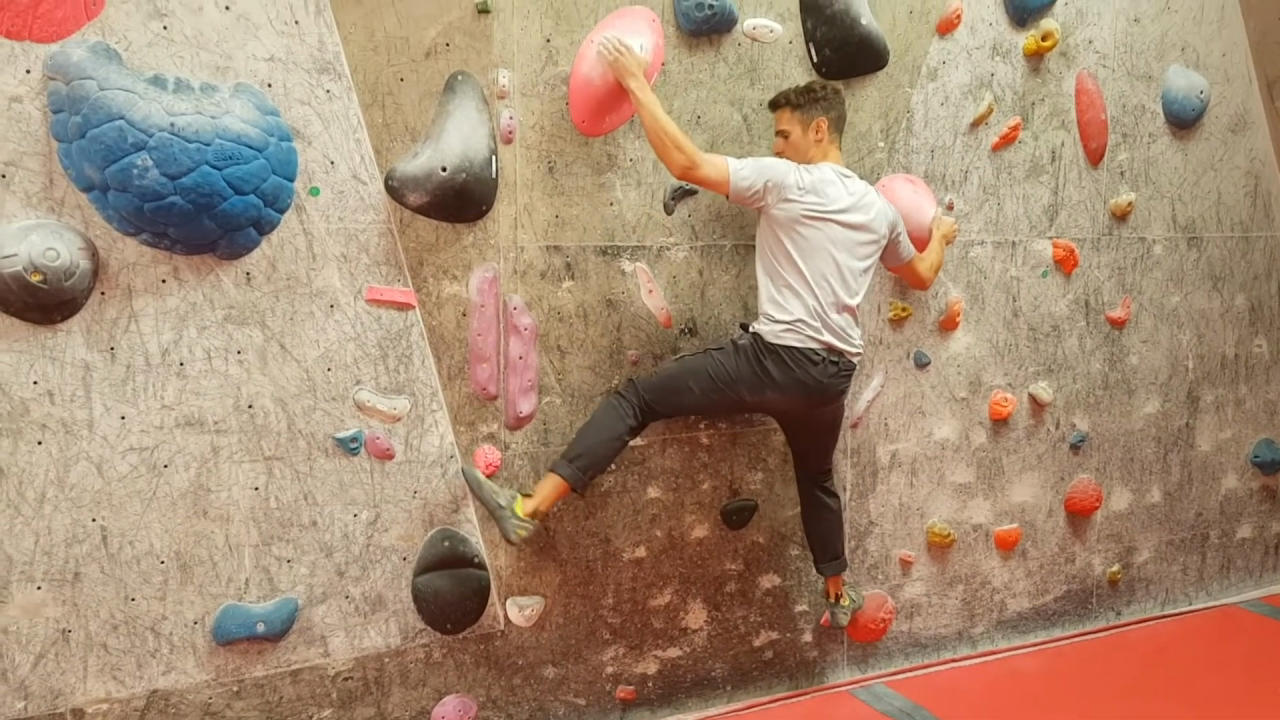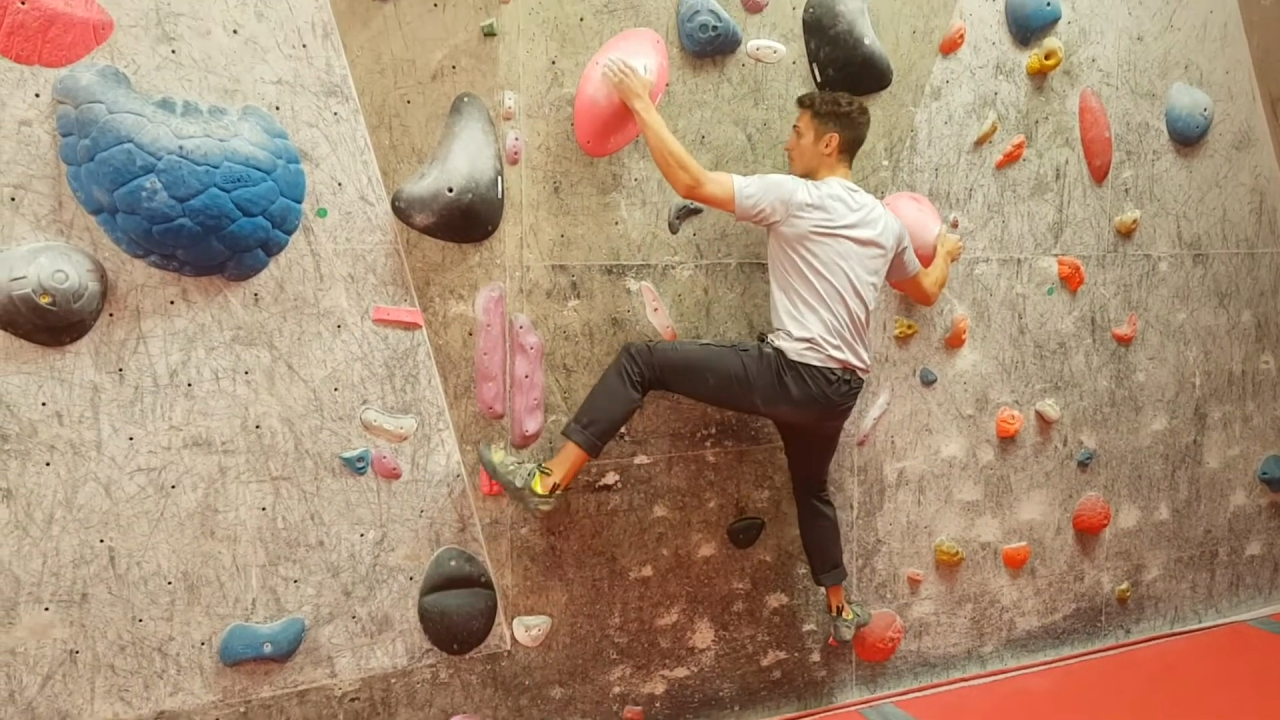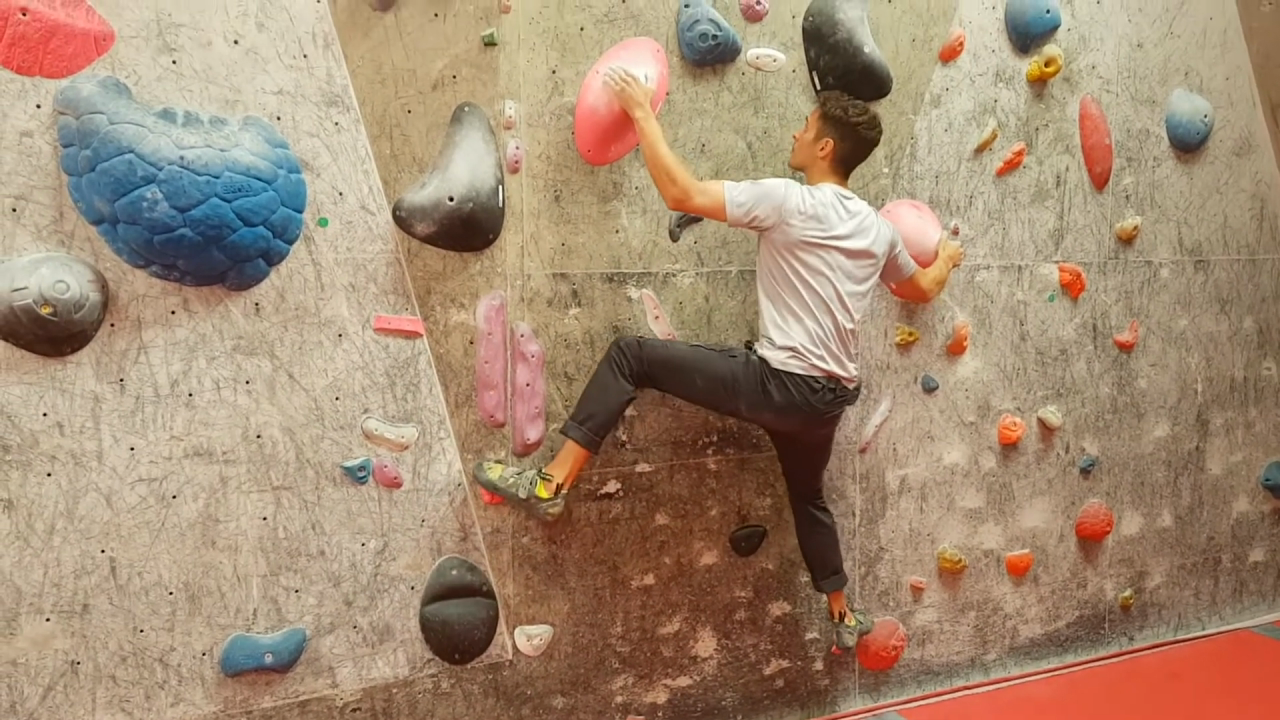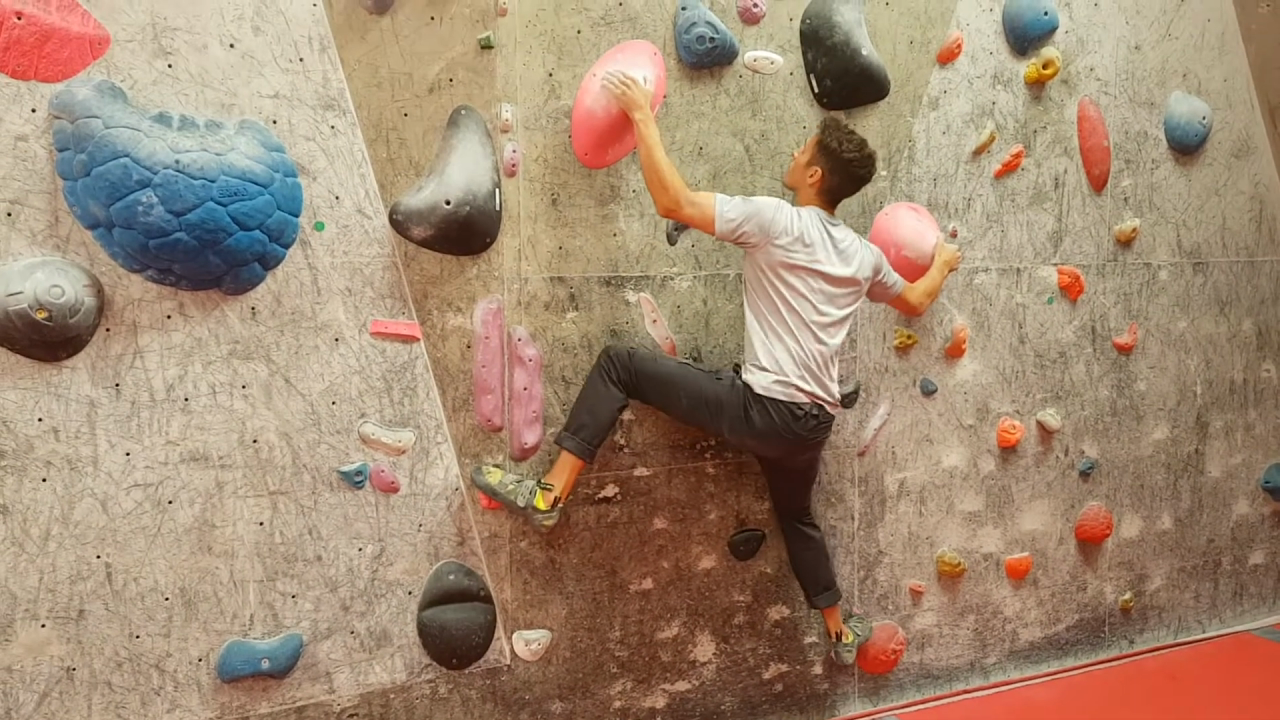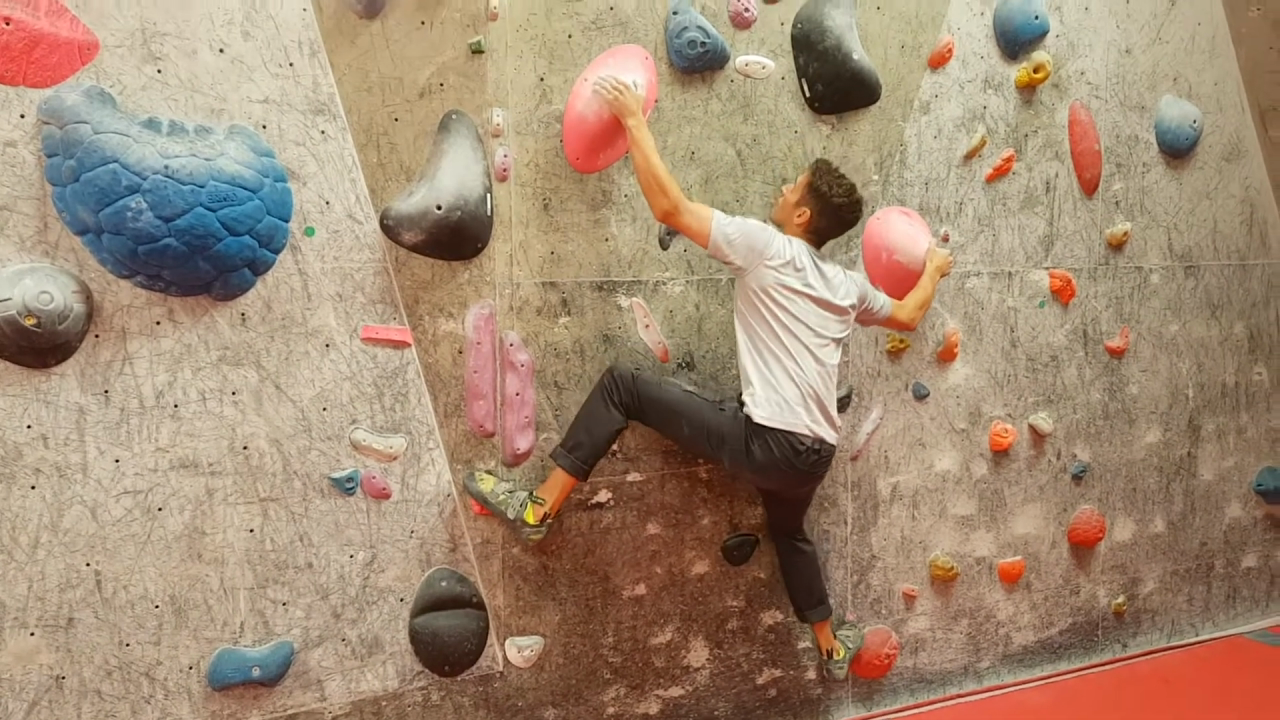
dt=0.4s
person 1, frame 1
left shoulder: (784, 179)
right shoulder: (880, 208)
left elbow: (685, 162)
right elbow: (921, 276)
left wrist: (635, 82)
right wrist: (940, 237)
left hip: (775, 359)
right hip: (831, 375)
left knee: (635, 398)
right knee: (816, 479)
left ankle: (528, 507)
right ankle: (838, 596)
person 1, frame 2
left shoulder: (793, 195)
right shoulder: (886, 222)
left elbow: (692, 181)
right elbow: (926, 291)
left wrist: (641, 104)
right wrist: (945, 253)
left hip: (789, 373)
right hip: (839, 388)
left knee: (640, 360)
right knee: (812, 489)
left ankle: (548, 481)
right ankle: (841, 610)
person 1, frame 3
left shoulder: (787, 200)
right shoulder: (878, 228)
left elbow: (681, 193)
right elbow: (922, 289)
left wrist: (642, 114)
right wrist: (946, 258)
left hip: (776, 382)
right hip: (827, 396)
left knee: (630, 354)
right knee: (808, 496)
left ankle: (551, 483)
right ankle: (843, 617)
person 1, frame 4
left shoulder: (776, 221)
right shoulder: (864, 254)
left elbow: (673, 202)
right elbow: (915, 301)
left wrist: (642, 116)
right wrist: (942, 265)
left hip: (760, 408)
right hip: (811, 421)
left knee: (618, 364)
right knee: (796, 515)
left ankle: (549, 494)
right ankle: (840, 632)
person 1, frame 5
left shoulder: (768, 248)
right shoulder: (848, 285)
left elbow: (669, 206)
right elbow: (906, 315)
left wrist: (634, 121)
right wrist: (933, 271)
left hip: (763, 441)
right hip: (813, 454)
left knee: (622, 385)
right knee: (788, 532)
left ankle: (538, 509)
right ankle: (831, 647)
